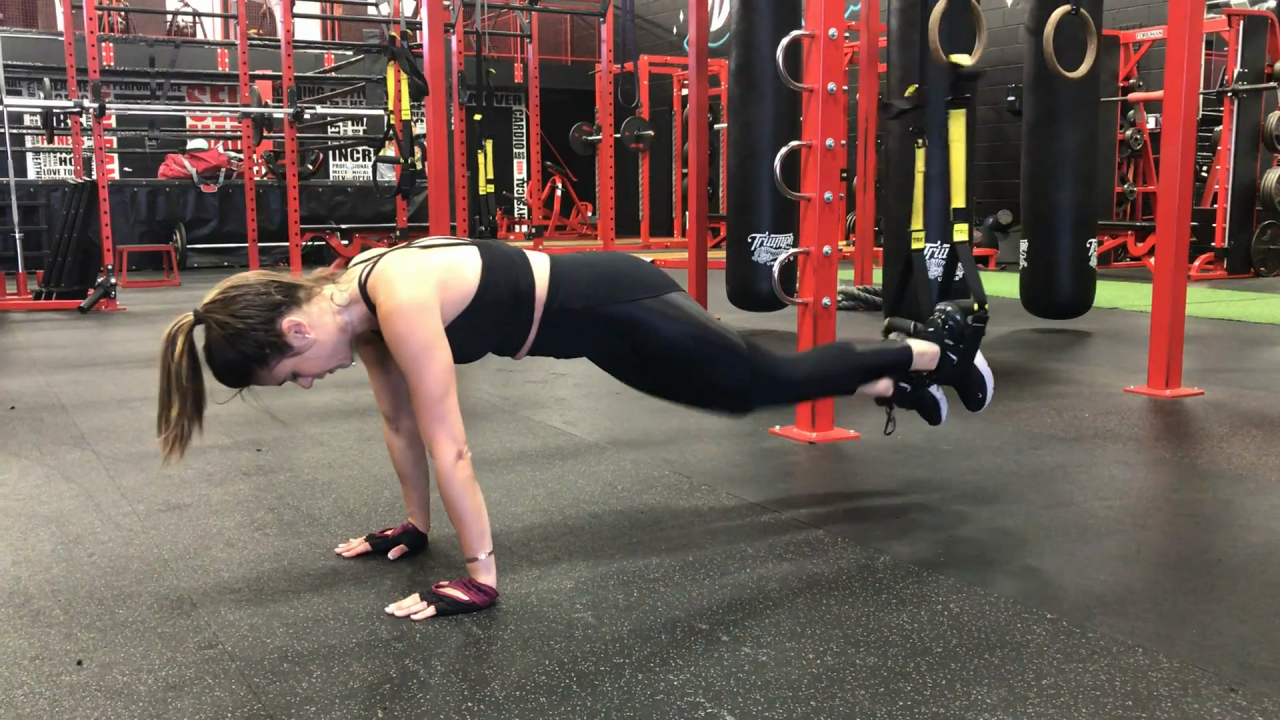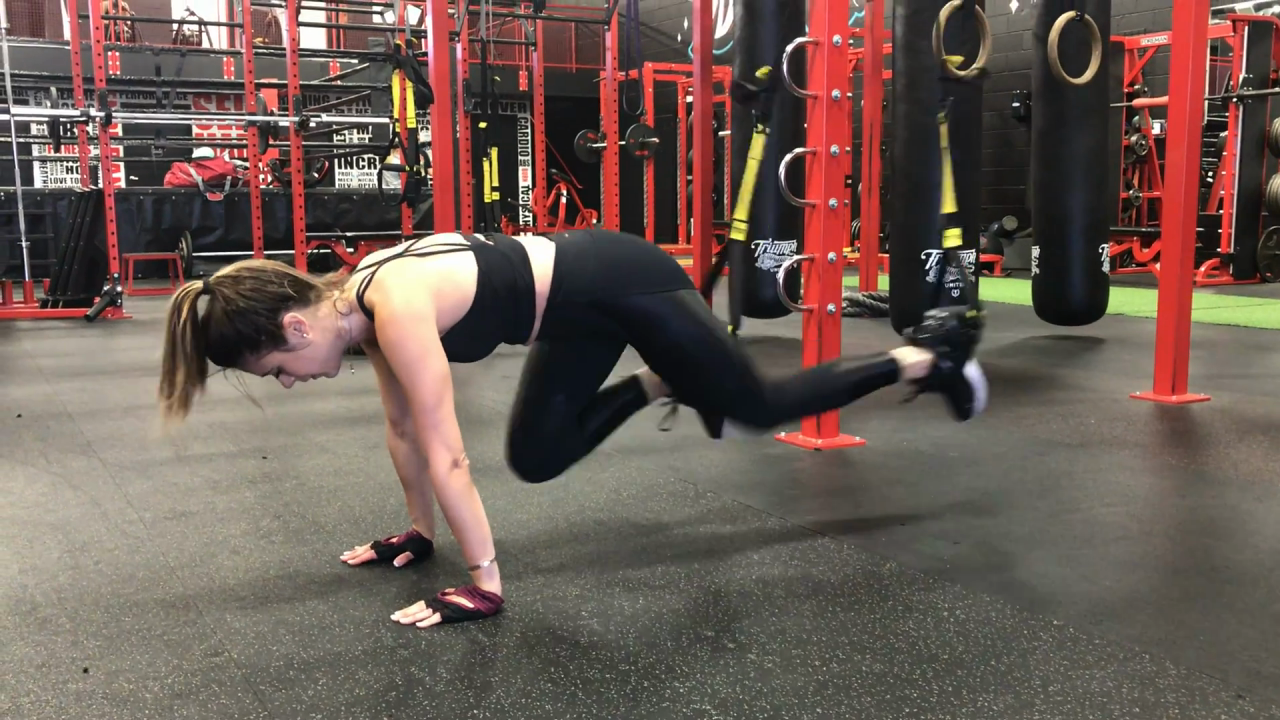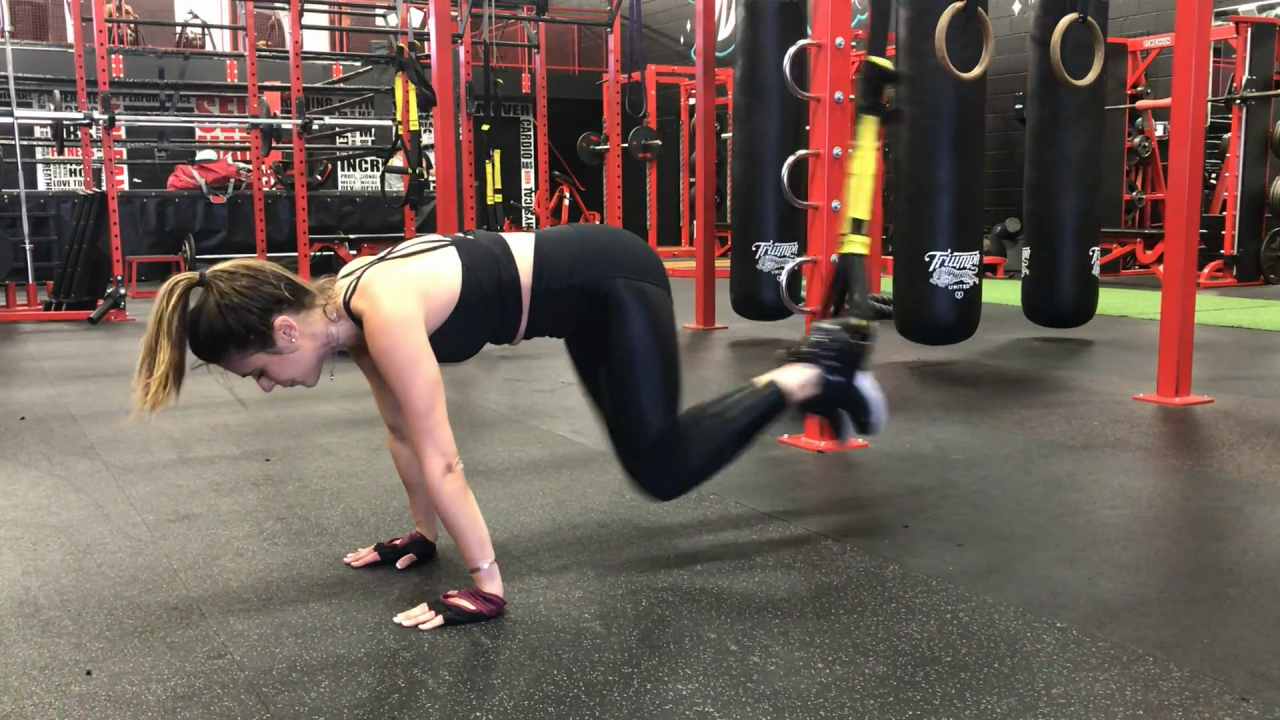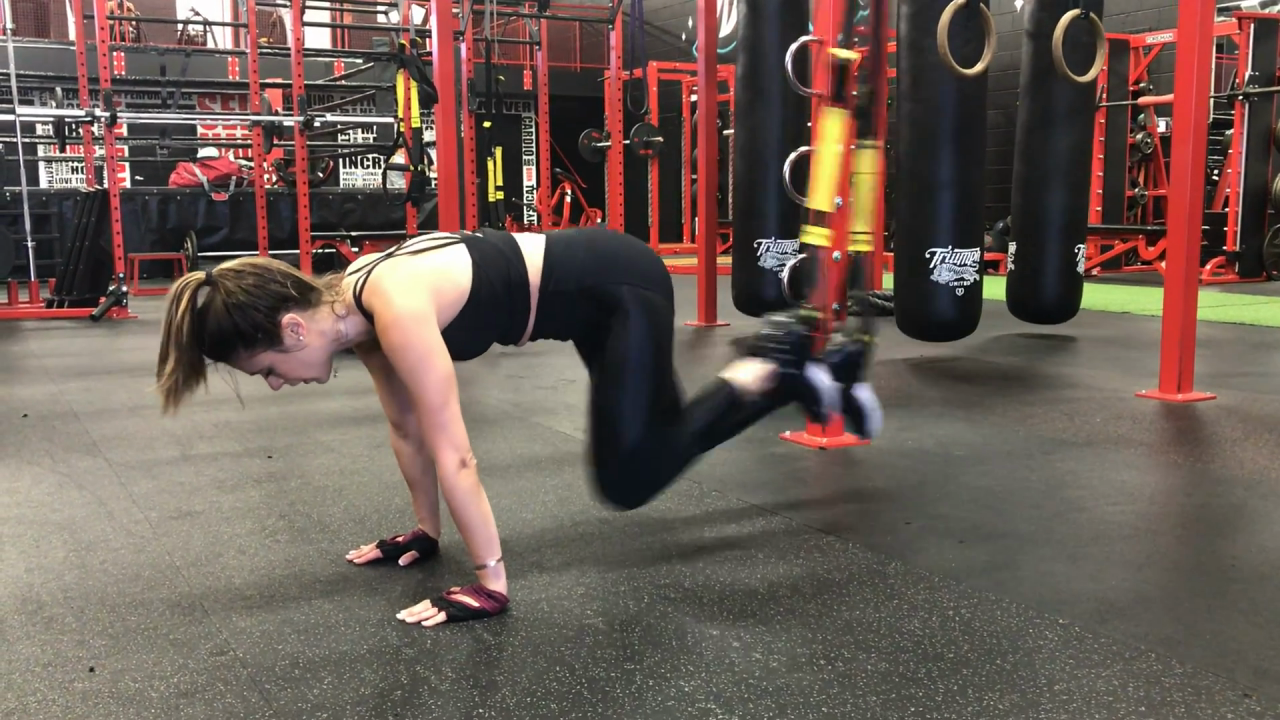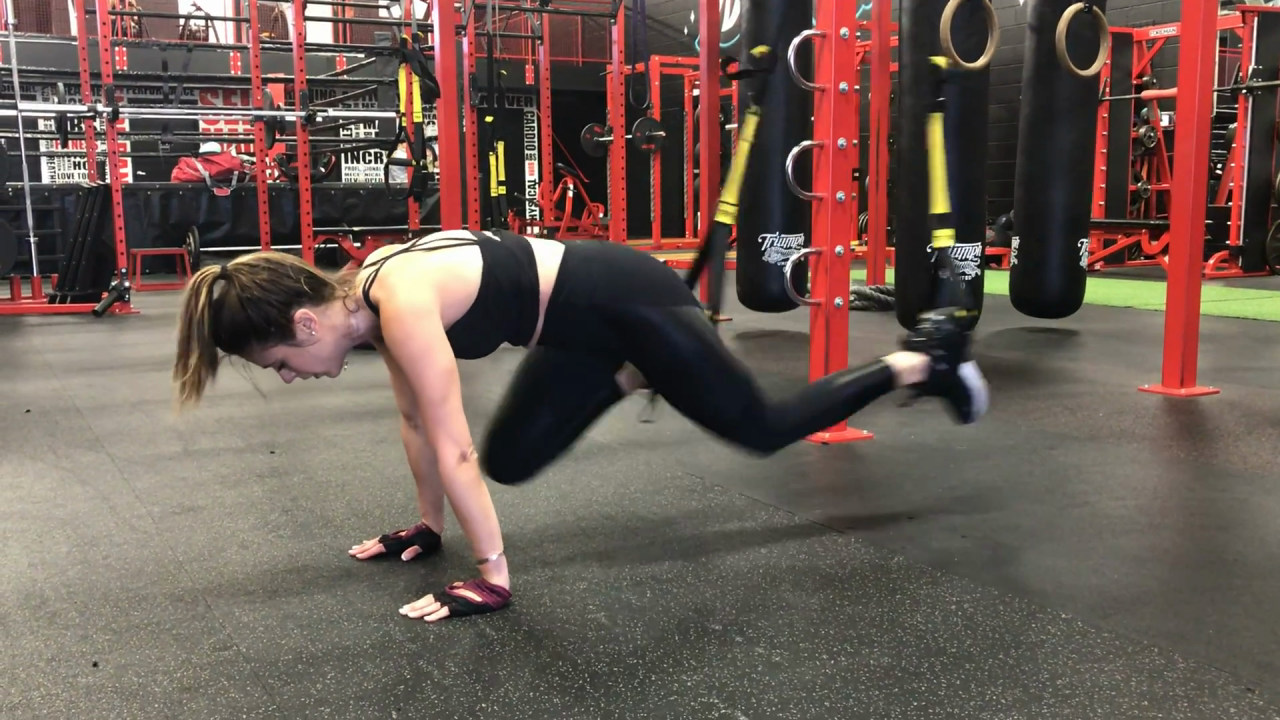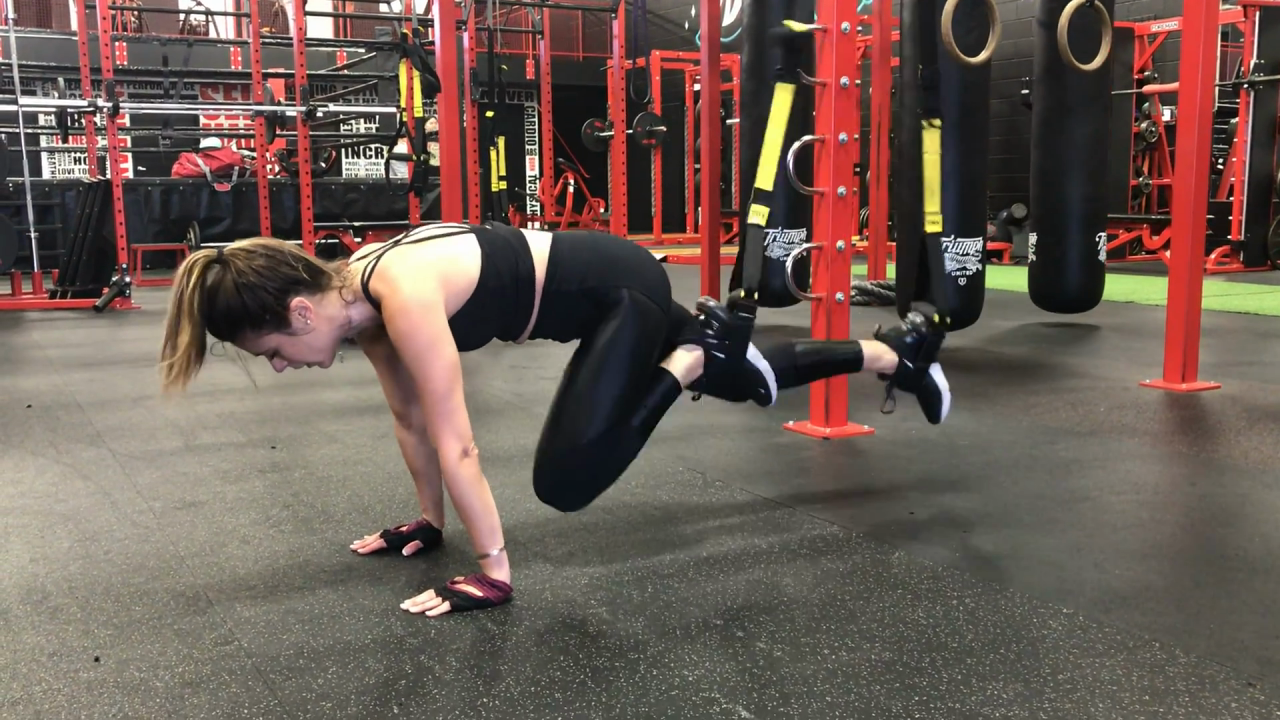
dt=0.5s
person 1, frame 1
left shoulder: (396, 300)
right shoulder: (355, 303)
left elbow: (447, 444)
right elbow: (400, 423)
left wrist: (481, 575)
right wrist: (413, 524)
left hip: (614, 307)
right hip: (592, 321)
left knee: (775, 377)
right knee: (746, 396)
left ankle: (937, 351)
right ankle: (898, 388)
person 1, frame 2
left shoulder: (395, 310)
right shoulder: (361, 300)
left elbow: (444, 454)
right elbow: (403, 427)
left wrist: (486, 582)
right wrist: (419, 532)
left hip: (620, 285)
right hip: (583, 293)
left knee: (757, 403)
right knee: (535, 456)
left ankle: (931, 355)
right ankle: (664, 383)
person 1, frame 3
left shoulder: (384, 314)
right shoulder: (340, 308)
left elbow: (439, 459)
right elbow: (401, 430)
left wrist: (486, 585)
right wrist: (427, 534)
left hip: (610, 279)
right hip: (571, 288)
left knee: (666, 471)
right knee: (660, 434)
left ankle: (815, 371)
right ankle: (814, 379)
person 1, frame 4
left shoulder: (394, 310)
right shoulder: (344, 303)
left elbow: (450, 453)
right elbow: (406, 428)
left wrist: (491, 581)
right wrist: (425, 531)
left hip: (617, 284)
right hip: (574, 289)
left knee: (628, 484)
right knee: (650, 445)
left ankle: (773, 367)
right ankle: (826, 379)
person 1, frame 5
left shoulder: (400, 306)
right shoulder: (369, 291)
left elbow: (451, 448)
right elbow: (414, 422)
left wrist: (493, 575)
right wrist: (428, 524)
left hip: (621, 299)
right hip: (584, 308)
left knee: (761, 426)
right knee: (509, 459)
left ankle: (927, 362)
right ankle: (632, 376)
person 1, frame 6
left shoulder: (401, 297)
right shoulder: (358, 294)
left elbow: (452, 442)
right elbow: (409, 417)
left wrist: (494, 571)
right wrist: (429, 520)
left hip: (615, 286)
right hip: (588, 285)
left knee: (563, 480)
right knee: (736, 380)
left ankle: (695, 356)
right ankle: (898, 353)
